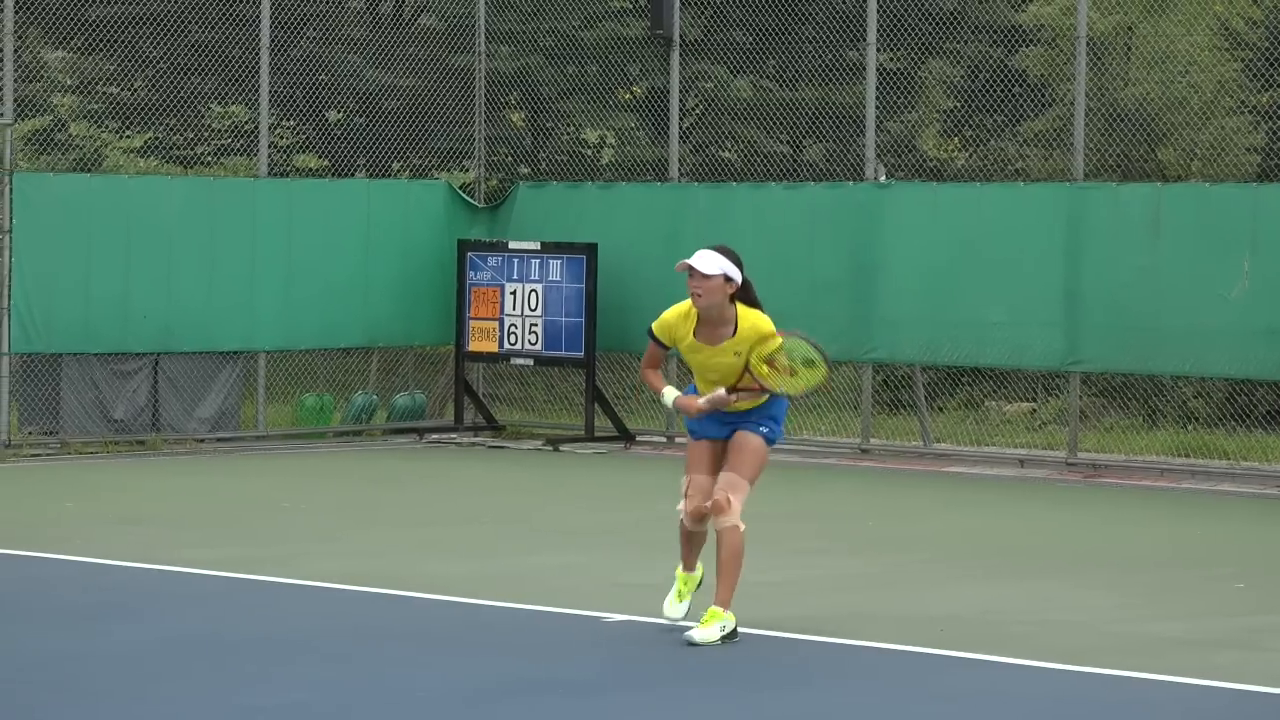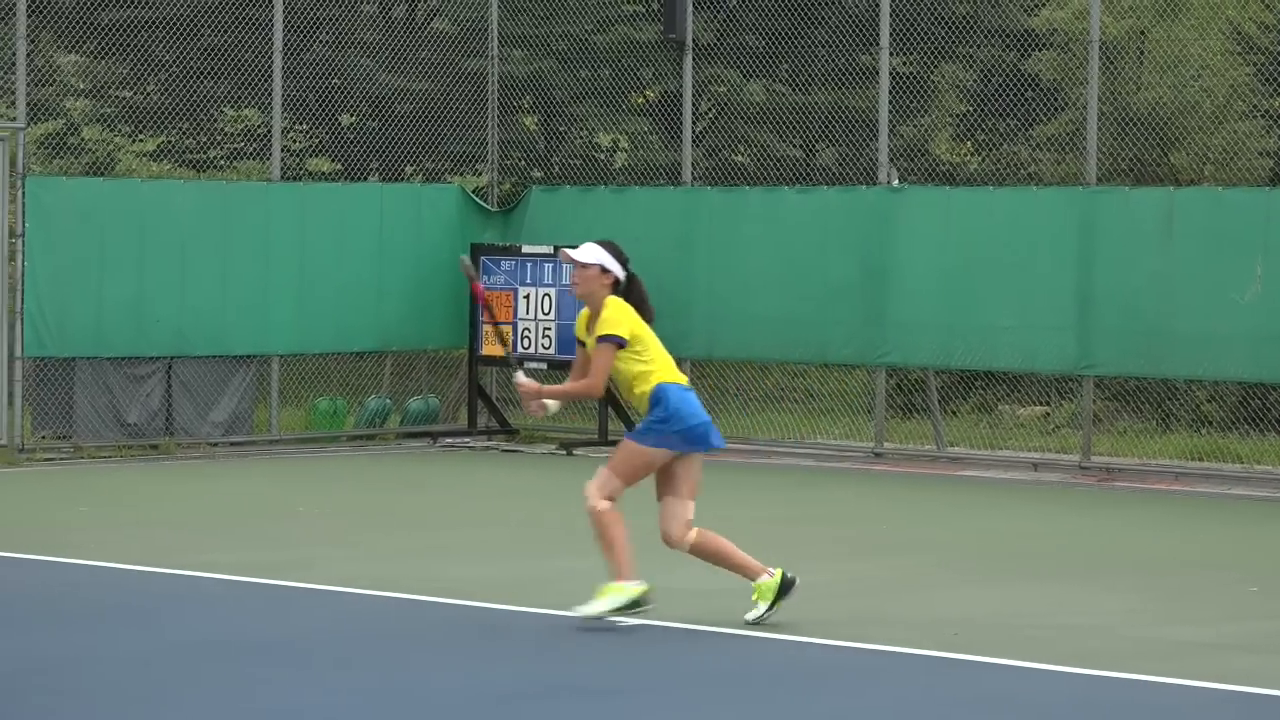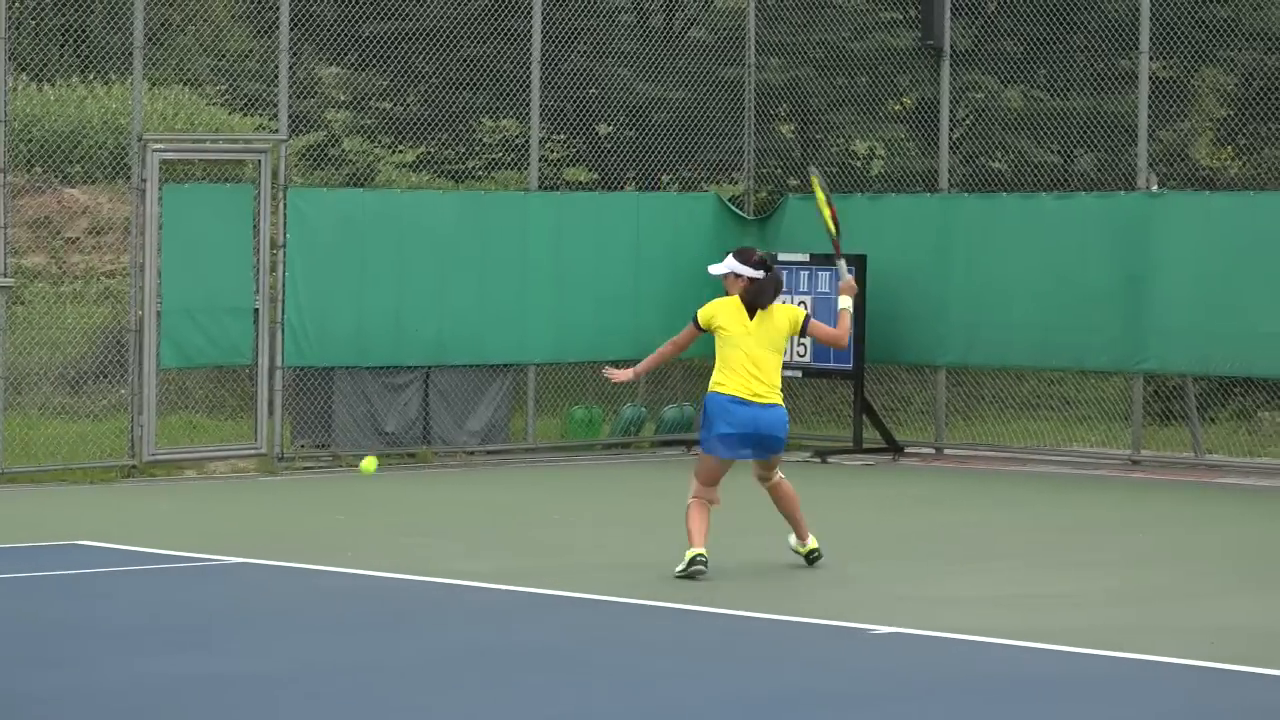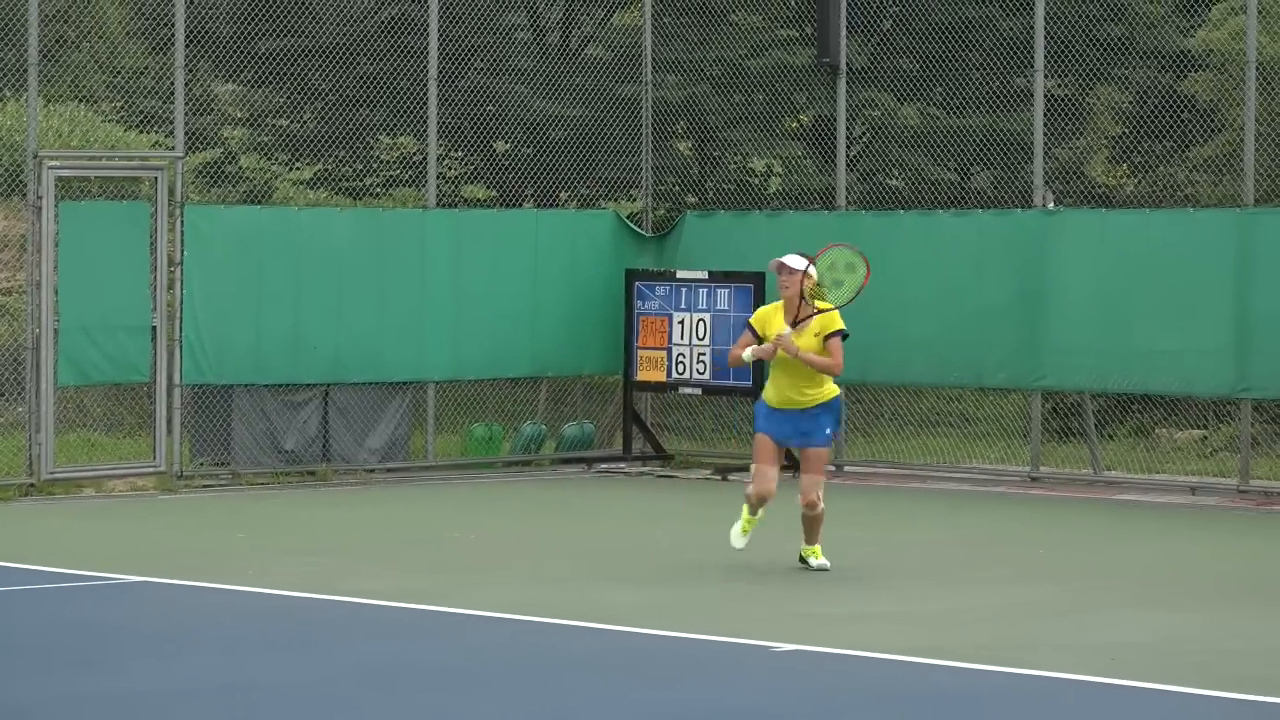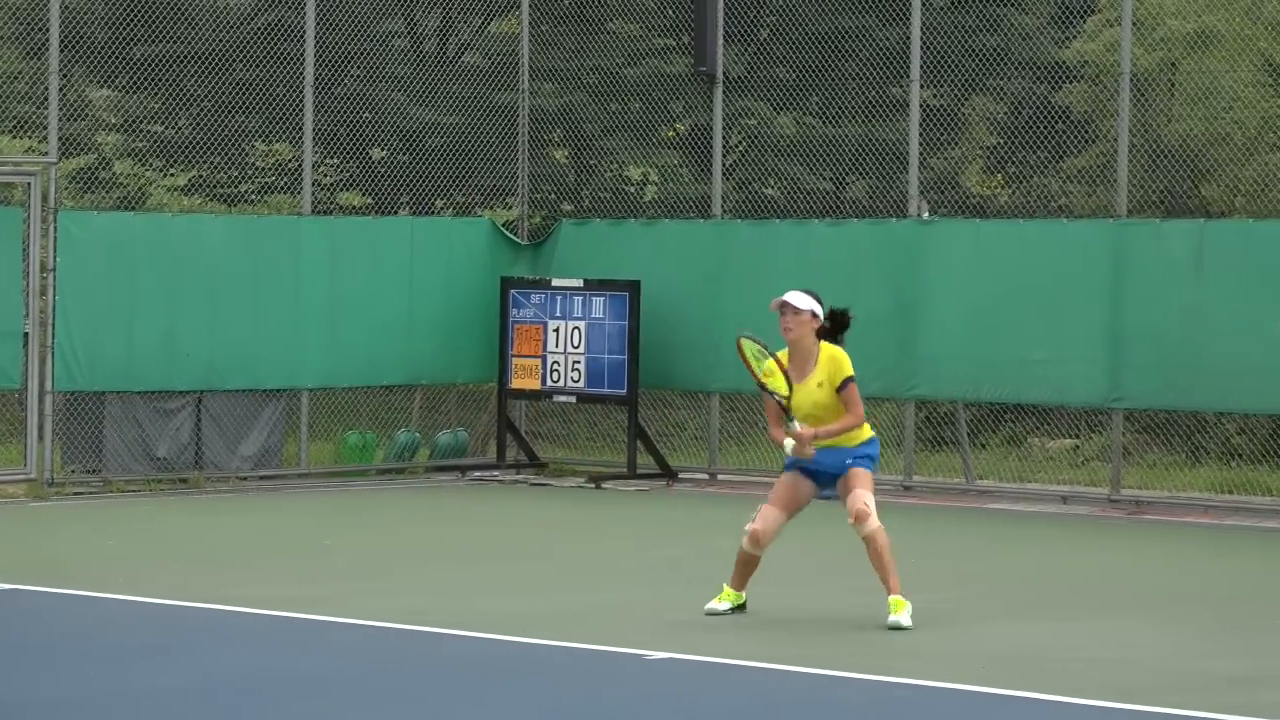
dt=1s
person 1, frame 1
left shoulder: (758, 327)
right shoulder: (673, 321)
right elbow: (648, 368)
left wrist: (731, 396)
right wrist: (674, 398)
left hip: (757, 413)
right hip: (707, 412)
left knee: (724, 504)
right knee: (694, 509)
left ankle: (722, 614)
right ankle: (688, 573)
person 1, frame 2
left shoulder: (613, 315)
right shoulder: (587, 321)
left elbow: (594, 386)
right elbow: (577, 378)
left wrist: (539, 391)
right wrist: (543, 395)
left hip: (673, 411)
right hip: (680, 417)
left knee: (598, 494)
right knee: (676, 532)
left ankle: (627, 585)
right ankle: (769, 580)
person 1, frame 3
left shoulder: (715, 309)
right shoulder: (785, 313)
left elbow: (672, 347)
right elbow: (840, 340)
left wrist: (631, 373)
right wrist: (845, 299)
left hip: (725, 411)
right hip: (770, 417)
left knee: (701, 493)
right knee: (770, 476)
left ankle: (696, 554)
right ankle: (807, 542)
person 1, frame 4
left shoulder: (828, 317)
right shoulder: (765, 316)
left elbow: (835, 369)
right elbow: (734, 357)
left wrist: (797, 353)
right wrist: (756, 353)
left hip: (817, 410)
right hip: (774, 409)
left knee: (811, 499)
right knee: (761, 490)
left ankle: (811, 546)
right ankle: (750, 511)
person 1, frame 5
left shoulder: (834, 357)
left elbow: (855, 416)
right elbow: (774, 427)
left wrist: (812, 433)
right wrist: (791, 444)
left hip: (855, 449)
right hip: (809, 458)
left knee: (862, 511)
right knee: (758, 532)
left ankle: (897, 601)
right ankle: (734, 593)
